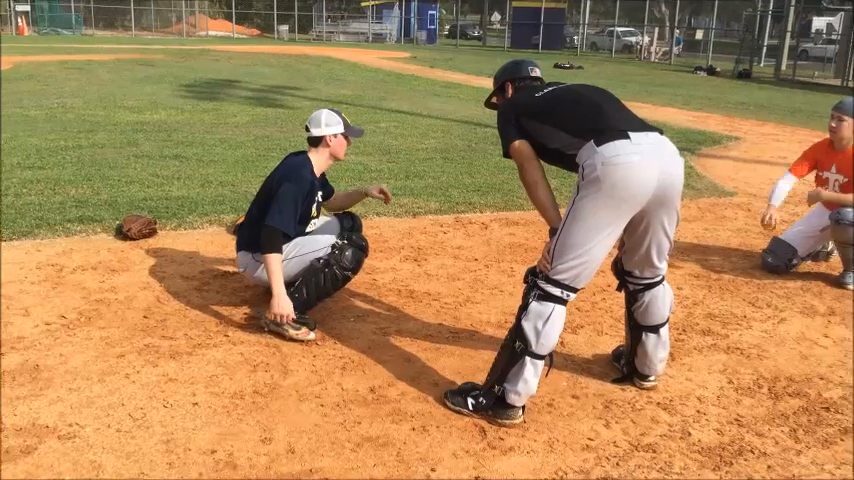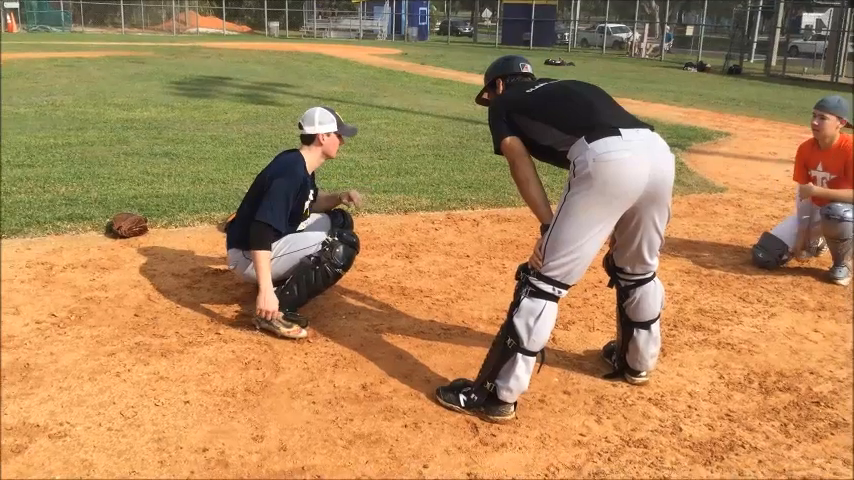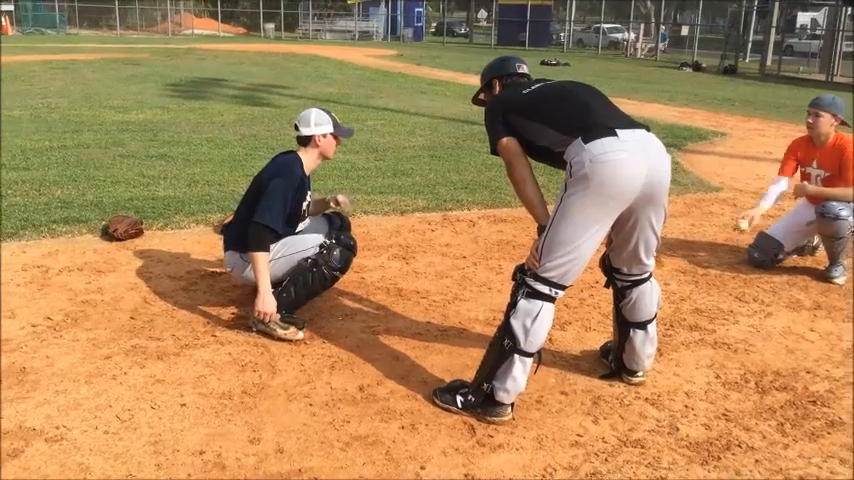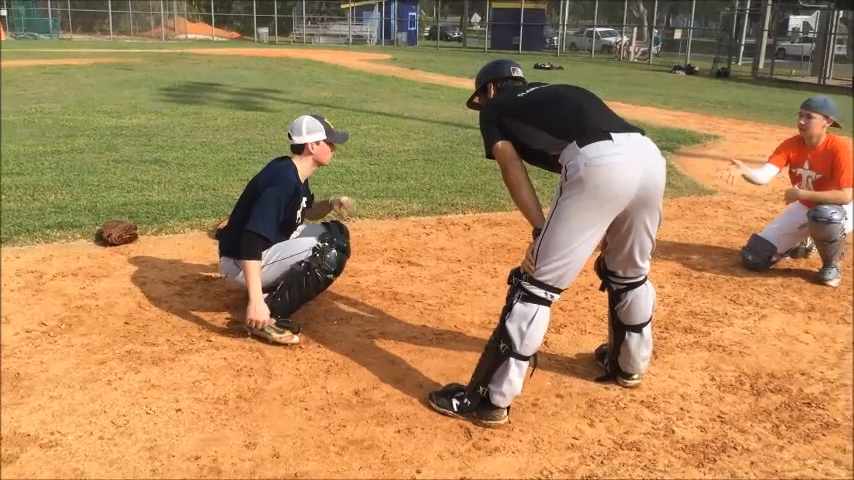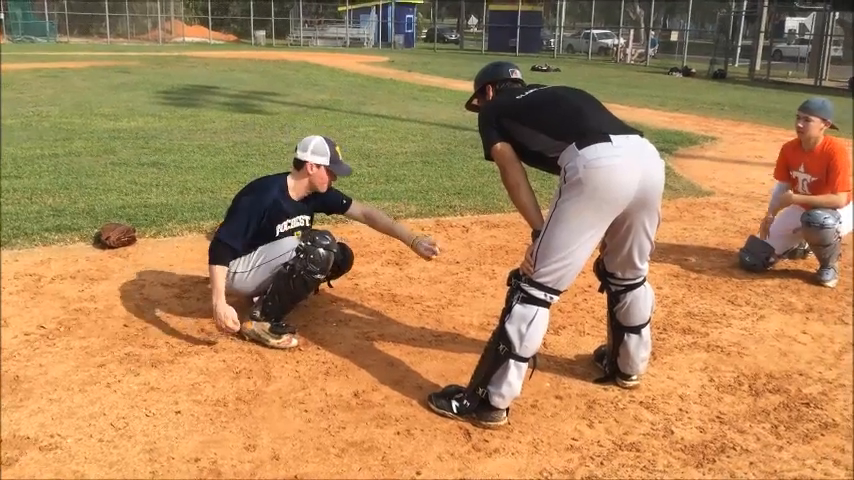
dt=0.3s
person 1, frame 1
left shoulder: (512, 107)
right shoulder: (576, 92)
left elbow: (529, 166)
left wrist: (557, 229)
left hip: (618, 164)
right hip: (667, 155)
left knee: (553, 282)
right knee: (647, 272)
left ankle: (505, 397)
right ankle: (645, 365)
person 1, frame 2
left shoulder: (504, 104)
right shoulder: (569, 89)
left elbow: (521, 163)
left wrist: (549, 227)
left hip: (609, 161)
right hip: (658, 153)
left knee: (545, 279)
right knee: (638, 268)
left ankle: (496, 394)
right ankle: (637, 361)
person 1, frame 3
left shoulder: (499, 104)
right shoulder: (564, 89)
left elbow: (517, 163)
left wrist: (545, 227)
left hip: (605, 161)
right hip: (654, 153)
left knee: (540, 281)
right knee: (634, 269)
left ankle: (494, 395)
right ankle: (633, 362)
person 1, frame 4
left shoulder: (495, 107)
right shoulder: (560, 93)
left elbow: (512, 167)
left wrist: (541, 231)
left hip: (600, 165)
right hip: (649, 157)
left knee: (536, 284)
right knee: (630, 271)
left ankle: (488, 398)
right ankle: (629, 363)
person 1, frame 5
left shoulder: (493, 110)
right shoulder: (558, 95)
left elbow: (511, 169)
left wrist: (539, 232)
left hip: (599, 167)
right hip: (647, 158)
left knee: (535, 285)
right knee: (628, 273)
left ankle: (488, 400)
right ankle: (627, 365)
person 2, frame 1
left shoulder: (312, 168)
right shoulder: (298, 175)
left elbow: (332, 202)
right elbow: (271, 237)
left wrist: (365, 192)
right wrist: (279, 295)
right hip: (260, 259)
left knee: (348, 224)
right knee: (354, 247)
left ankle: (294, 283)
right ankle: (283, 316)
person 2, frame 2
left shoulder: (303, 167)
right shoulder: (291, 172)
left elbow: (311, 205)
right elbow: (260, 233)
left wrist: (339, 197)
right wrist: (265, 291)
left hip: (274, 241)
right hip: (250, 256)
left knee: (340, 220)
right knee: (344, 244)
left ankle: (283, 281)
right ankle: (276, 310)
person 2, frame 3
left shoulder: (298, 167)
right shoulder: (289, 173)
left elbow: (301, 210)
right elbow: (259, 234)
left wrist: (328, 203)
right wrist: (265, 292)
right hip: (247, 258)
left knee: (338, 224)
right knee: (342, 246)
left ankle: (281, 283)
right ankle: (273, 314)
person 2, frame 4
left shoulder: (295, 175)
right shoulder: (279, 181)
left elbow: (307, 212)
right elbow: (252, 241)
left wrist: (332, 204)
right wrist: (256, 301)
right hip: (242, 264)
left knee: (335, 233)
right knee: (335, 250)
left ankle: (274, 288)
right ankle: (267, 318)
person 2, frame 5
left shoulder: (316, 193)
right shoulder: (263, 196)
left elbow: (363, 212)
right elbow: (220, 248)
left wrist: (413, 240)
right wrist: (220, 304)
left hip: (269, 262)
right hip: (240, 270)
left knee: (341, 256)
right knee: (320, 246)
left ankle: (274, 294)
right ankle: (262, 319)
person 3, frame 1
right shoulder: (820, 148)
right elbow: (789, 177)
left wrist: (825, 195)
right wrist: (772, 206)
right hip: (826, 211)
right knee: (773, 261)
right ankle: (824, 248)
person 3, frame 2
right shoulder: (805, 149)
right elbow: (802, 195)
left wrist: (816, 191)
right wrist: (802, 235)
right hip: (816, 208)
left knee: (837, 213)
right knee: (763, 256)
right ankle: (815, 243)
person 3, frame 3
right shoulder: (798, 145)
right elbow: (780, 183)
left wrist: (811, 189)
right wrist: (759, 209)
right hip: (811, 206)
left knee: (831, 212)
right knee: (760, 256)
left ankle: (838, 262)
right ankle: (809, 242)
person 3, frame 4
right shoulder: (790, 145)
right elbow: (765, 174)
left wrist: (801, 194)
right wrist: (743, 171)
right hip: (804, 208)
left knee: (824, 216)
right knee: (754, 258)
left ankle: (832, 264)
right ankle: (803, 244)
person 3, frame 5
left shoulder: (836, 151)
right shoulder: (788, 149)
left elbow: (840, 200)
right elbow: (782, 186)
left wrist: (795, 198)
right wrist: (770, 214)
left hip: (837, 213)
right hip: (800, 210)
left knee: (817, 220)
right knee: (750, 260)
left ankle: (829, 265)
right ankle: (800, 246)
